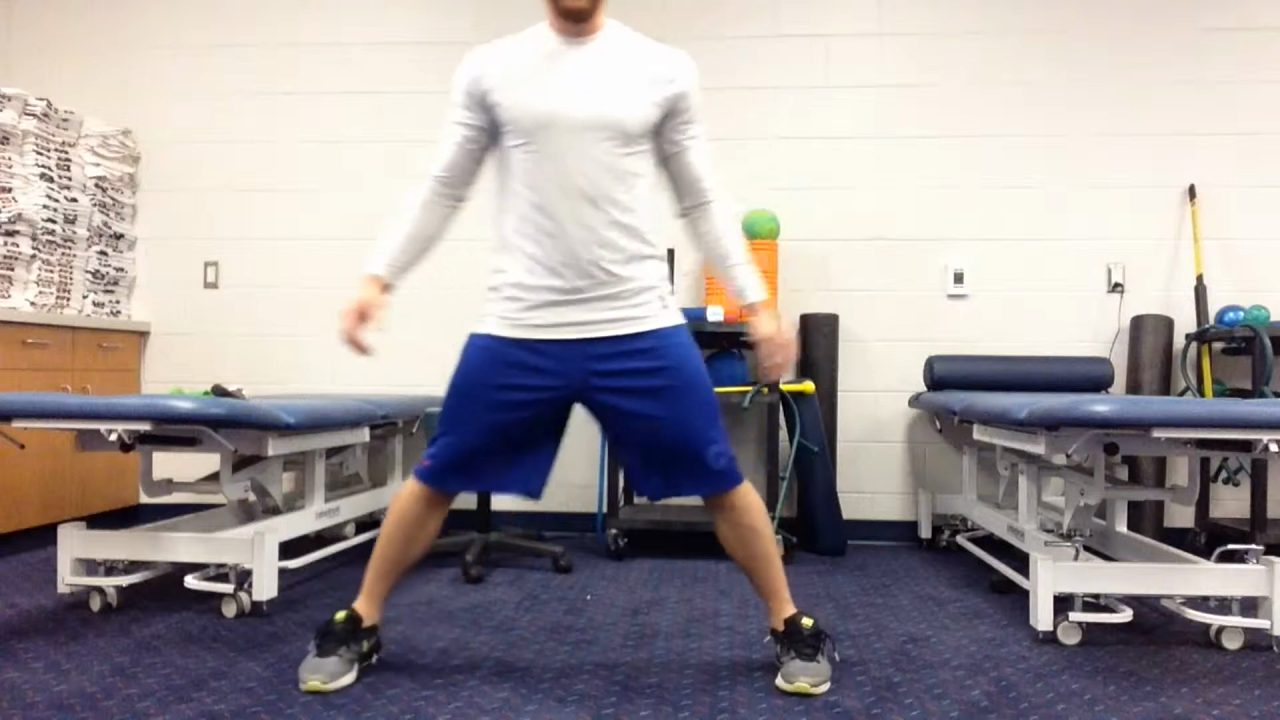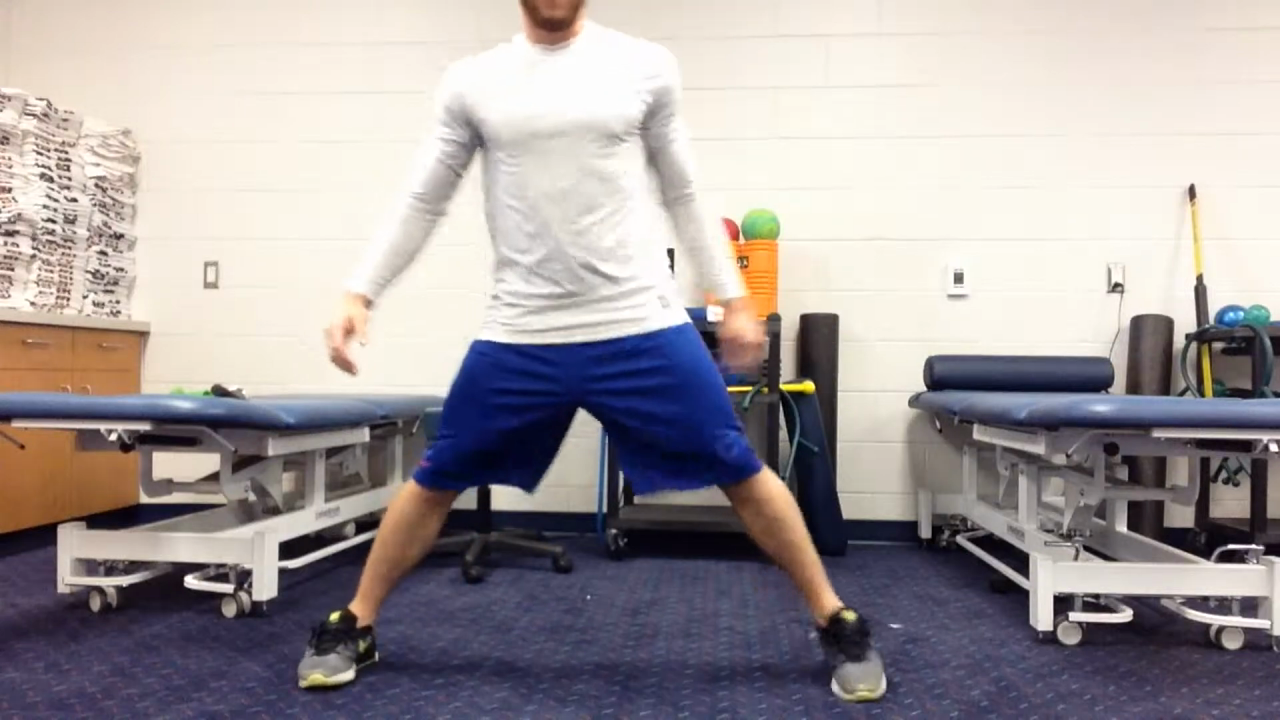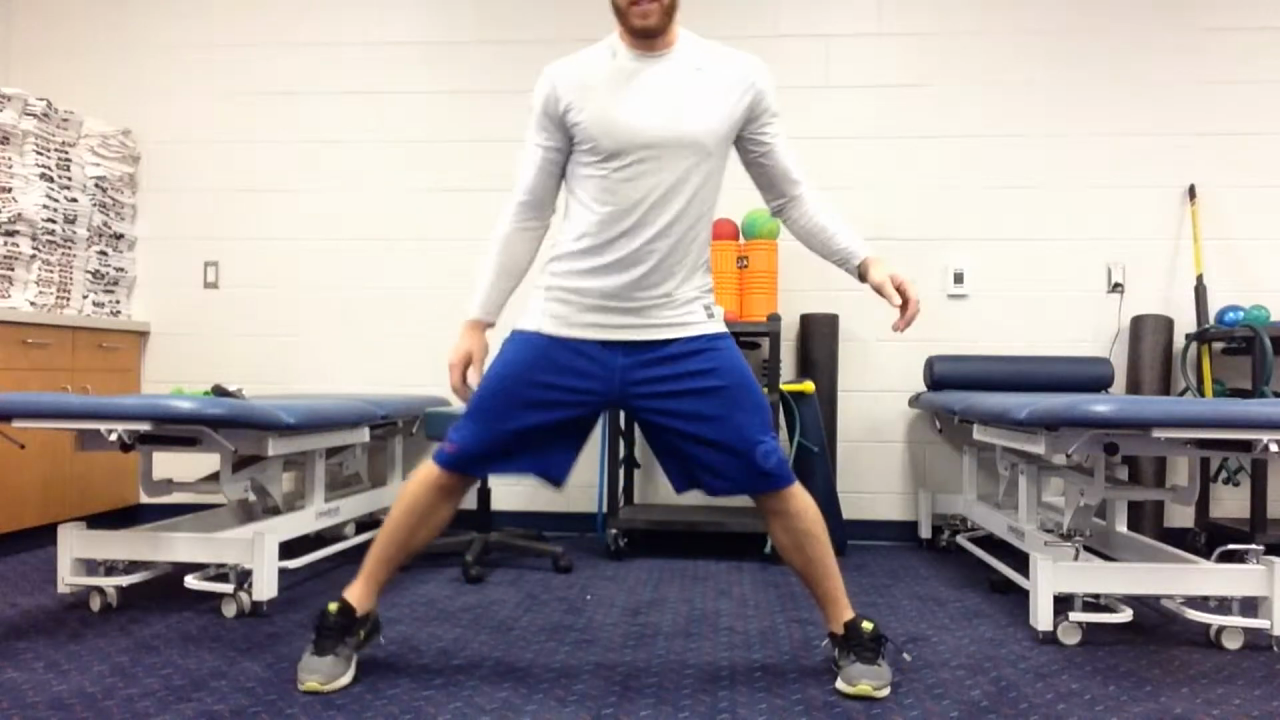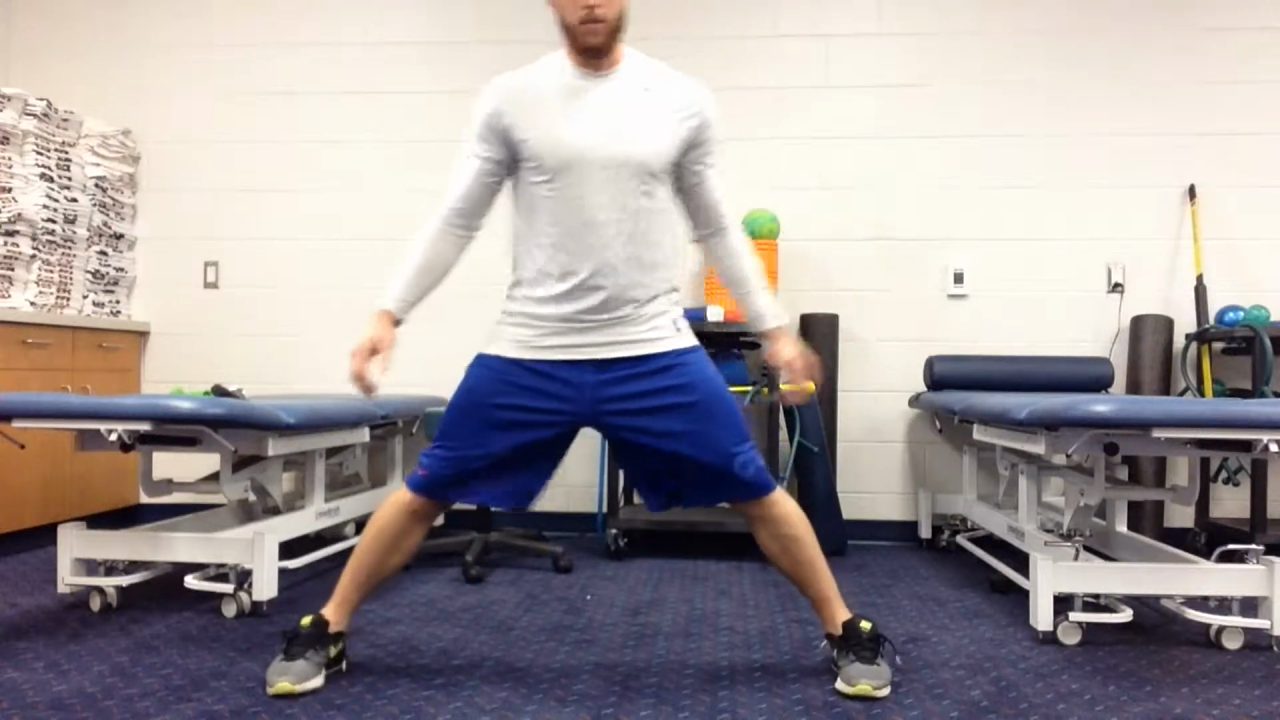
dt=0.3s
person 1, frame 1
left shoulder: (664, 70)
right shoulder: (491, 68)
left elbow: (701, 202)
right elbow: (443, 189)
left wrist: (756, 302)
right wrist: (379, 277)
left hip: (638, 327)
right hip: (518, 330)
left knee: (722, 481)
right knee: (436, 479)
left ankle: (793, 629)
right ankle: (355, 625)
person 1, frame 2
left shoulder: (645, 66)
right shoulder: (471, 81)
left elbow: (683, 195)
right elbow: (423, 202)
left wrist: (732, 297)
right wrist: (359, 294)
left hip: (641, 328)
right hip: (518, 336)
left knee: (743, 472)
right knee: (435, 481)
left ankle: (837, 625)
right ankle: (352, 626)
person 1, frame 3
left shoulder: (738, 78)
right shoulder: (566, 82)
left elbow: (789, 196)
right elbow: (528, 212)
left wrist: (865, 262)
right wrist: (477, 320)
left hip: (682, 335)
right hip: (561, 332)
left knee: (774, 483)
right knee: (452, 466)
left ankle: (850, 633)
right ankle: (351, 615)
person 1, frame 4
left shoulder: (681, 101)
right shoulder: (511, 99)
left elbow: (715, 229)
right elbow: (455, 221)
left wrist: (772, 328)
right wrist: (388, 314)
left hip: (655, 352)
right hip: (529, 355)
left knee: (755, 490)
right knee: (426, 492)
left ankle: (847, 632)
right ankle: (325, 632)
